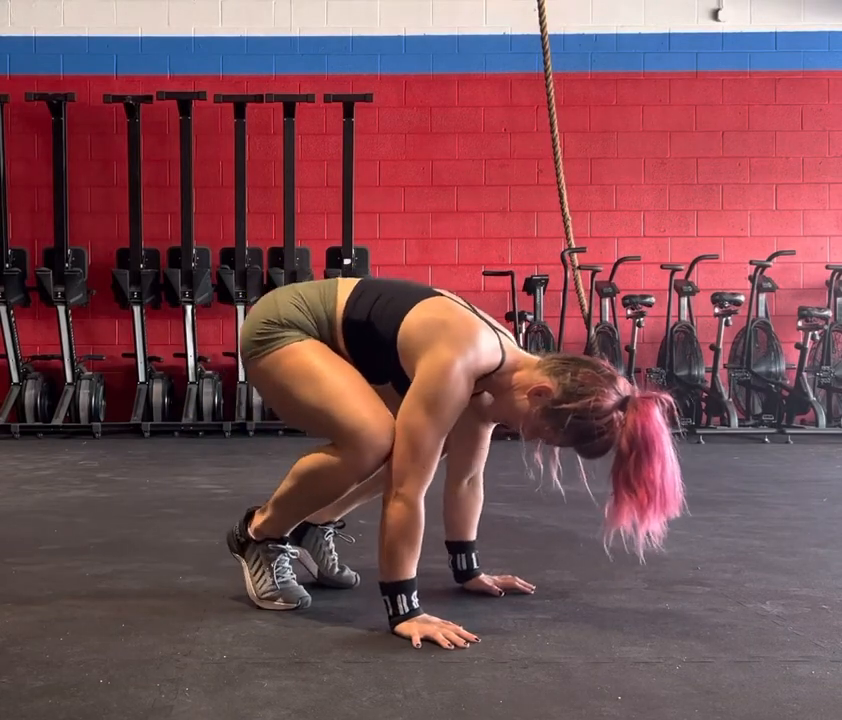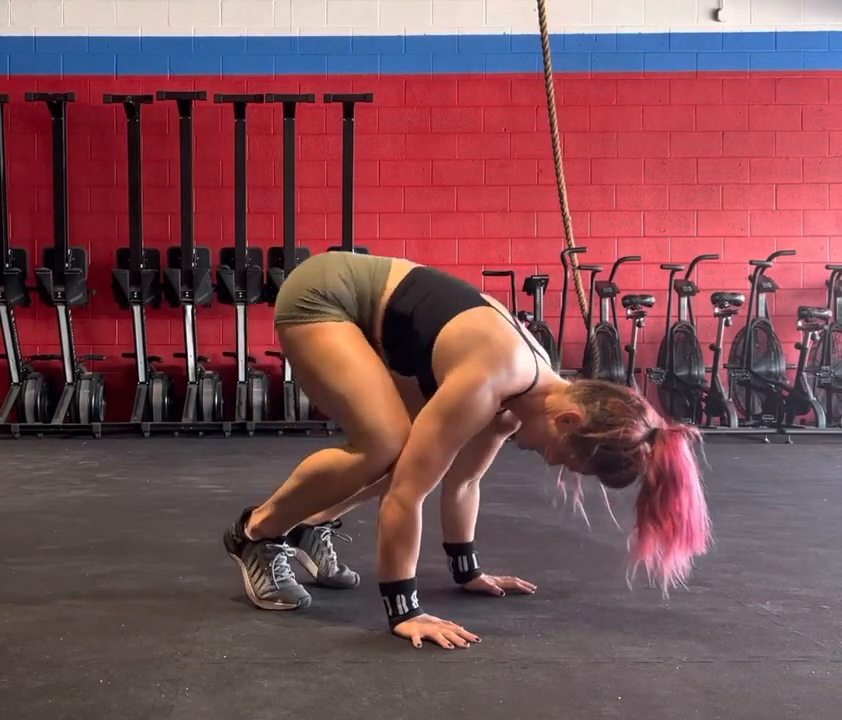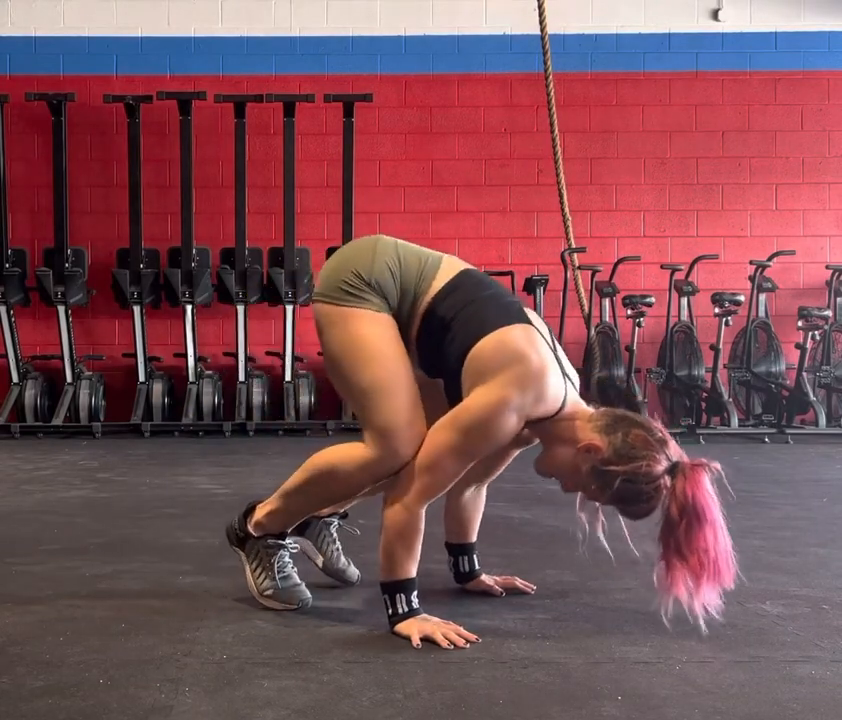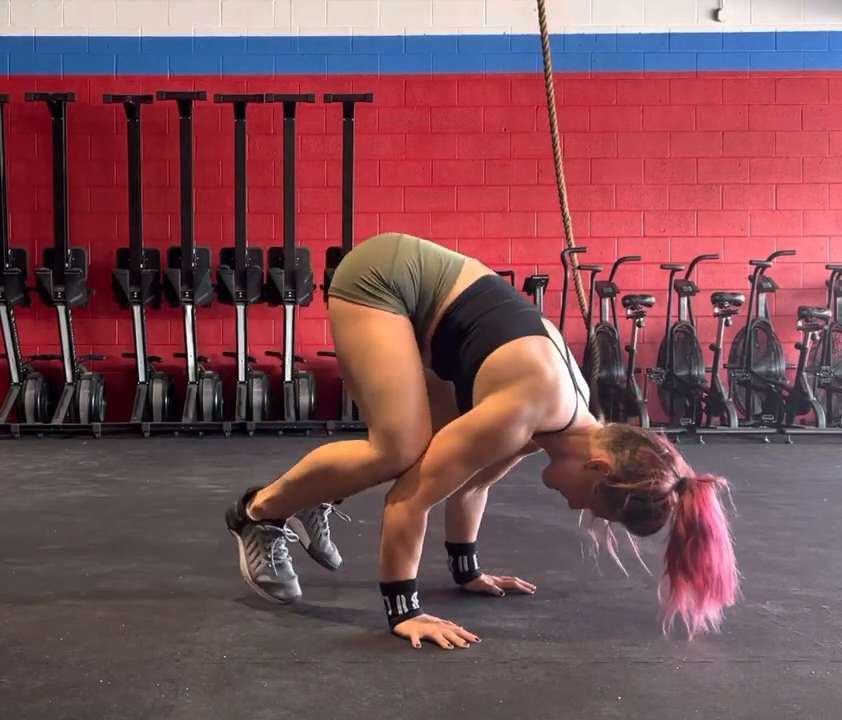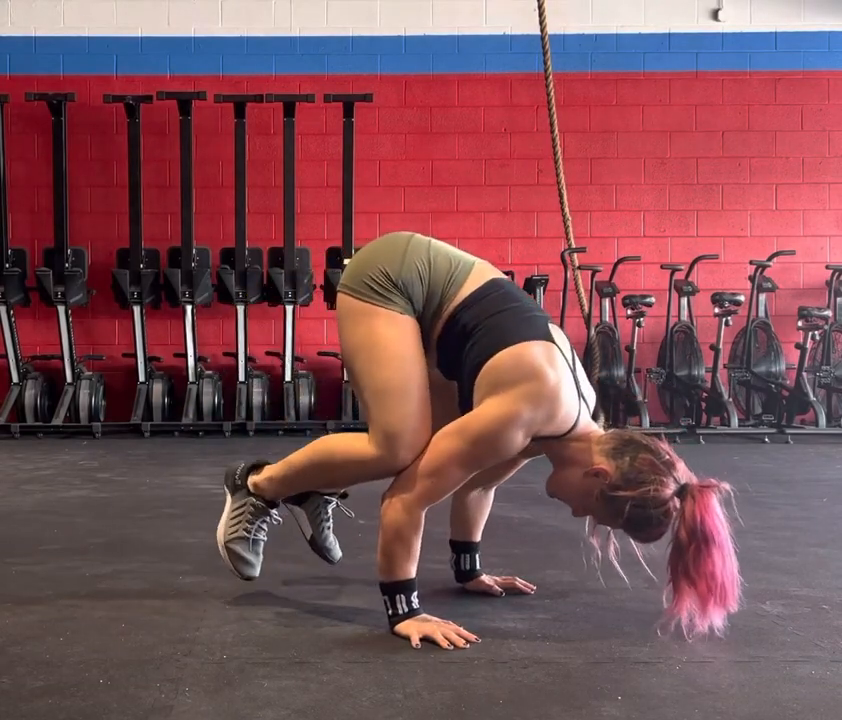
dt=0.4s
person 1, frame 1
left shoulder: (499, 370)
right shoulder: (459, 365)
left elbow: (464, 476)
right elbow: (406, 490)
left wrist: (468, 570)
right wrist: (405, 611)
left hip: (335, 336)
right hip: (283, 324)
left knee: (425, 441)
right knee: (373, 440)
left ankle: (313, 526)
right ankle: (259, 535)
person 1, frame 2
left shoulder: (531, 389)
right shoulder: (490, 380)
left elbow: (459, 475)
right elbow: (405, 489)
left wrist: (468, 570)
right wrist: (404, 611)
left hip: (365, 305)
right hip: (322, 294)
left knee: (423, 448)
right knee: (386, 447)
left ankle: (311, 526)
right ankle: (257, 534)
person 1, frame 3
left shoulder: (556, 406)
right shoulder: (518, 398)
left elbow: (466, 477)
right elbow: (412, 492)
left wrist: (467, 570)
right wrist: (403, 611)
left hip: (403, 286)
right hip: (364, 277)
left knee: (433, 449)
right knee: (397, 449)
left ankle: (316, 517)
right ankle: (260, 528)
person 1, frame 4
left shoulder: (568, 415)
right shoulder: (530, 409)
left elbow: (469, 476)
right elbow: (413, 494)
left wrist: (467, 569)
right wrist: (404, 611)
left hip: (422, 281)
right hip: (384, 275)
left knee: (436, 450)
right knee: (401, 453)
left ankle: (309, 501)
right ankle: (259, 514)
person 1, frame 5
left shoulder: (574, 420)
right shoulder: (530, 412)
left elbow: (477, 478)
right elbow: (409, 494)
left wrist: (468, 569)
right wrist: (404, 611)
left hip: (433, 282)
right hip: (393, 274)
left knee: (443, 450)
right knee: (400, 450)
left ankle: (316, 493)
right ankle: (258, 487)
